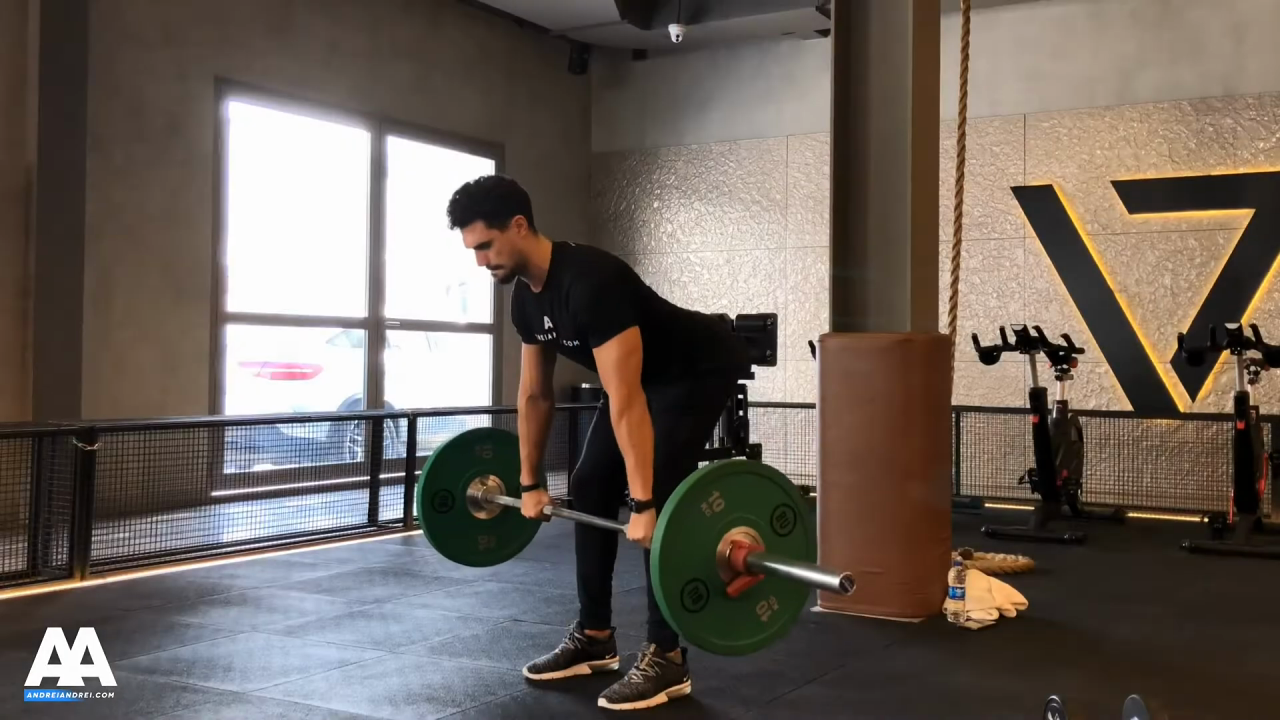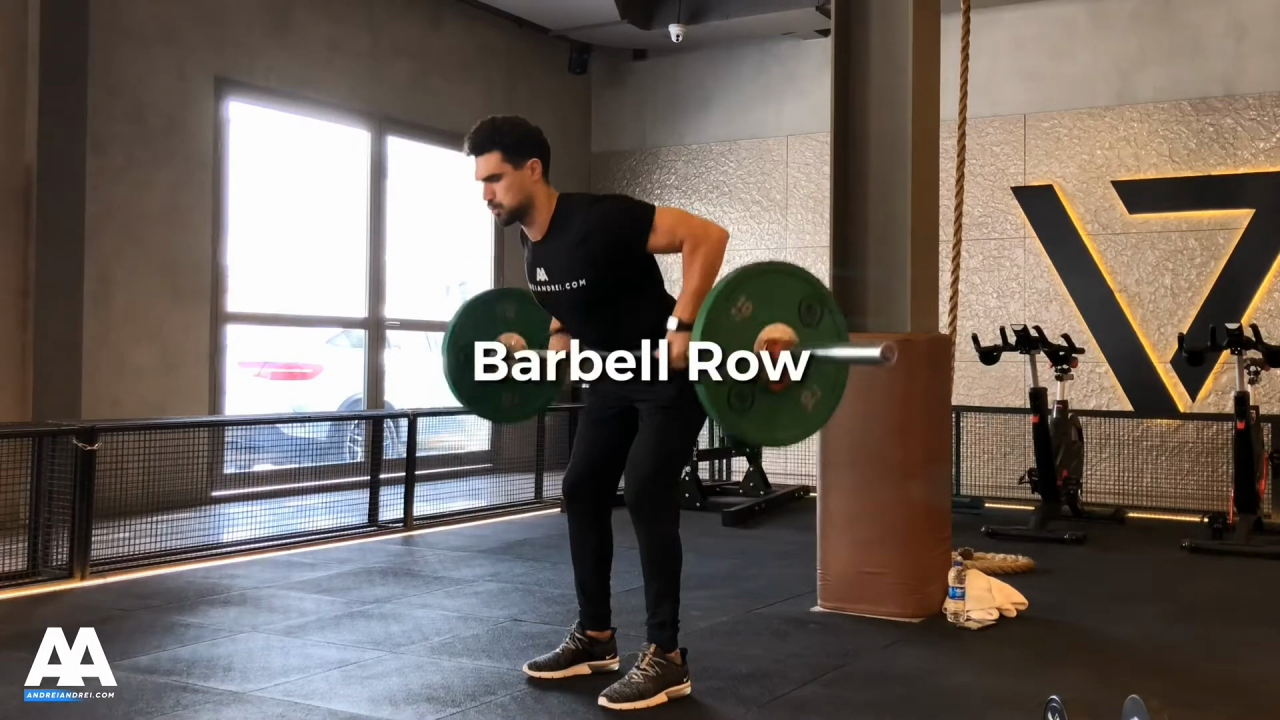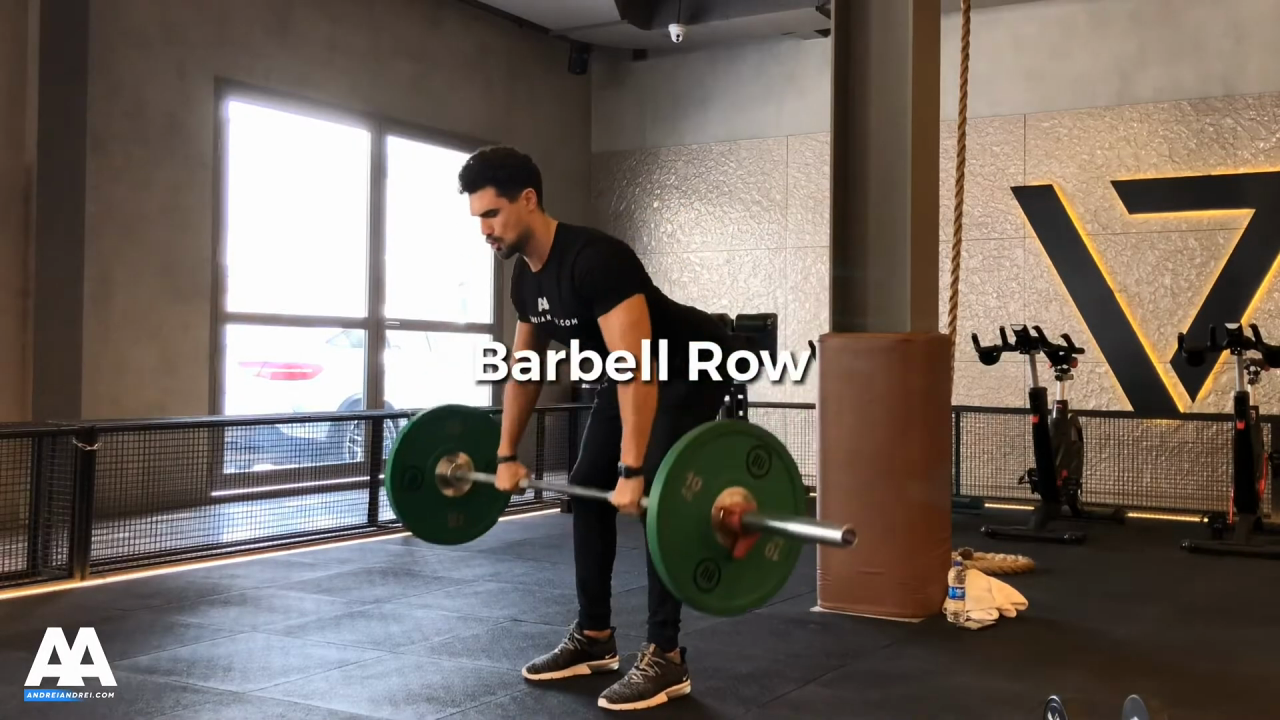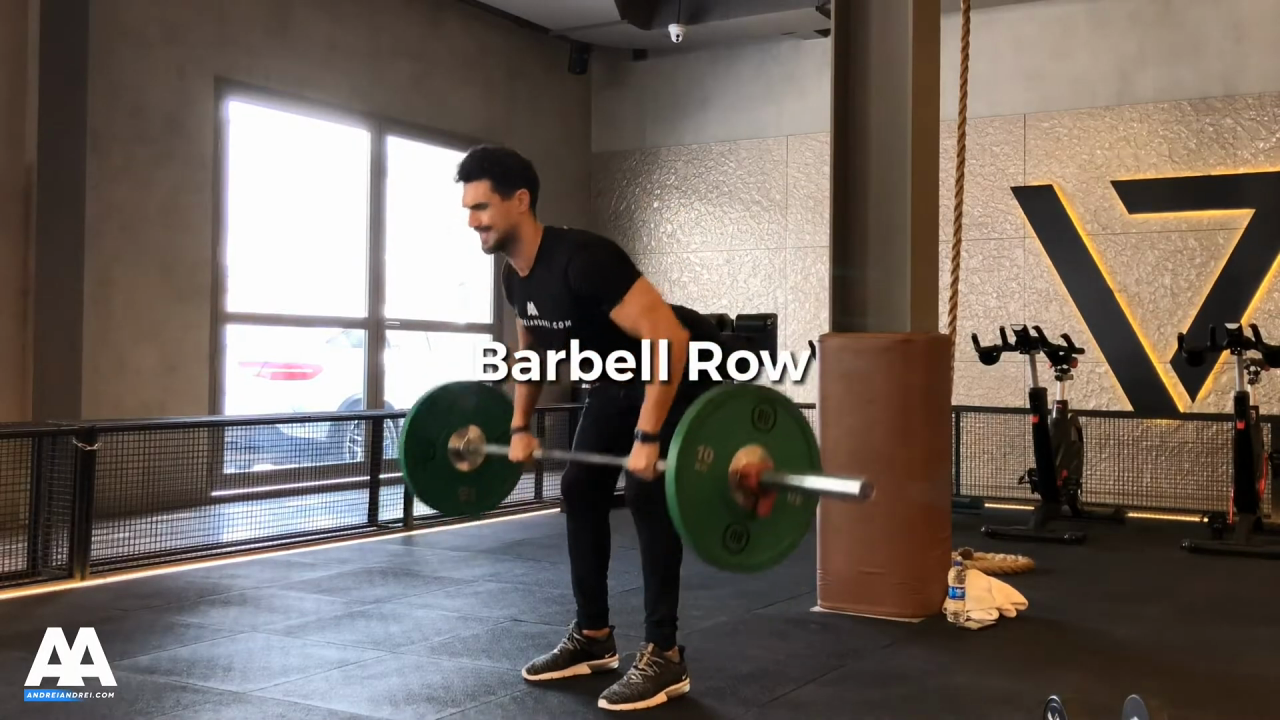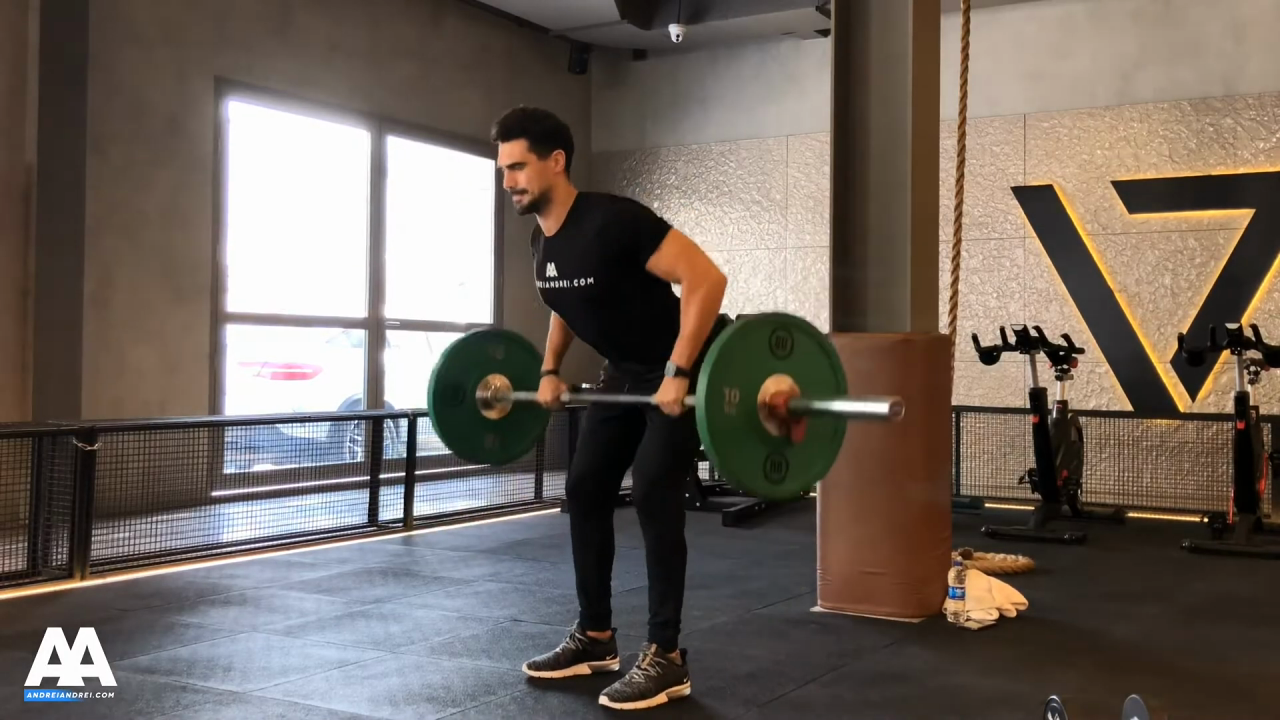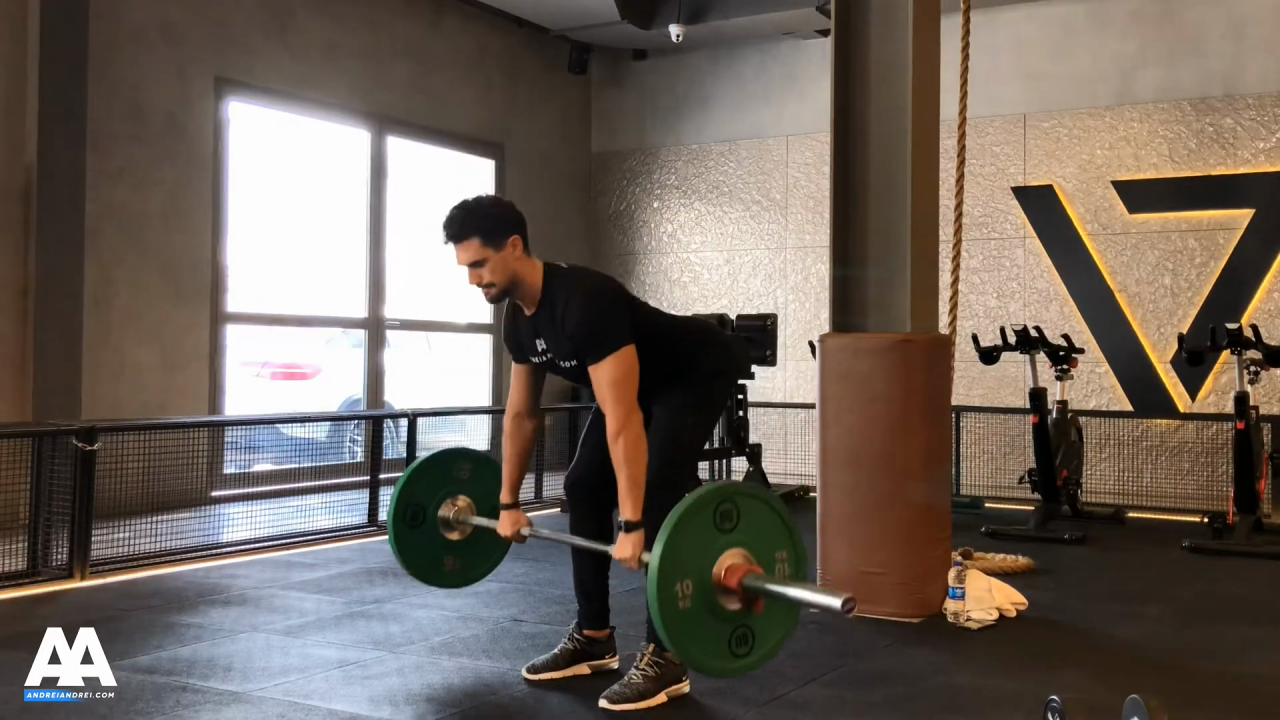
dt=0.7s
person 1, frame 1
left shoulder: (591, 282)
right shoulder: (526, 300)
left elbow: (626, 404)
right elbow: (534, 394)
left wrist: (643, 505)
right wrist: (530, 482)
left hip: (699, 370)
right hip: (645, 372)
left knee: (658, 493)
right knee: (589, 487)
left ankle: (665, 658)
right ankle: (594, 636)
person 1, frame 2
left shoulder: (597, 219)
right shoulder: (532, 240)
left elbow: (708, 237)
left wrist: (682, 328)
right wrist: (559, 334)
left hip: (673, 368)
right hip: (615, 371)
left knee: (646, 493)
right knee: (582, 489)
left ankle: (665, 657)
right ankle: (594, 636)
person 1, frame 3
left shoulder: (594, 259)
right shoulder: (525, 280)
left elbow: (635, 367)
left wrist: (634, 472)
right wrist: (507, 455)
left hip: (691, 367)
right hip: (627, 372)
left knee: (654, 498)
right knee: (587, 489)
left ankle: (665, 657)
right ankle: (594, 637)
person 1, frame 4
left shoulder: (583, 259)
right shoulder: (516, 278)
left elbow: (670, 339)
right elbow: (532, 351)
left wrist: (649, 439)
right wrist: (520, 428)
left hip: (685, 366)
right hip: (618, 373)
left knee: (649, 494)
right knee: (580, 489)
left ankle: (663, 657)
right ankle: (592, 636)
person 1, frame 5
left shoulder: (614, 220)
right shoulder: (542, 240)
left elbow: (706, 280)
left wrist: (678, 375)
right wrist: (551, 371)
left hip: (682, 367)
right hip: (625, 371)
left knee: (654, 495)
right knee: (585, 490)
left ankle: (665, 658)
right ankle: (594, 637)
person 1, frame 6
left shoulder: (585, 302)
right shoulder: (518, 320)
left elbow: (623, 421)
right elbow: (521, 414)
left wrist: (631, 527)
right wrist: (508, 503)
left hip: (698, 372)
right hip: (643, 377)
left knee: (657, 492)
right knee: (583, 487)
left ankle: (664, 657)
right ankle: (593, 635)
